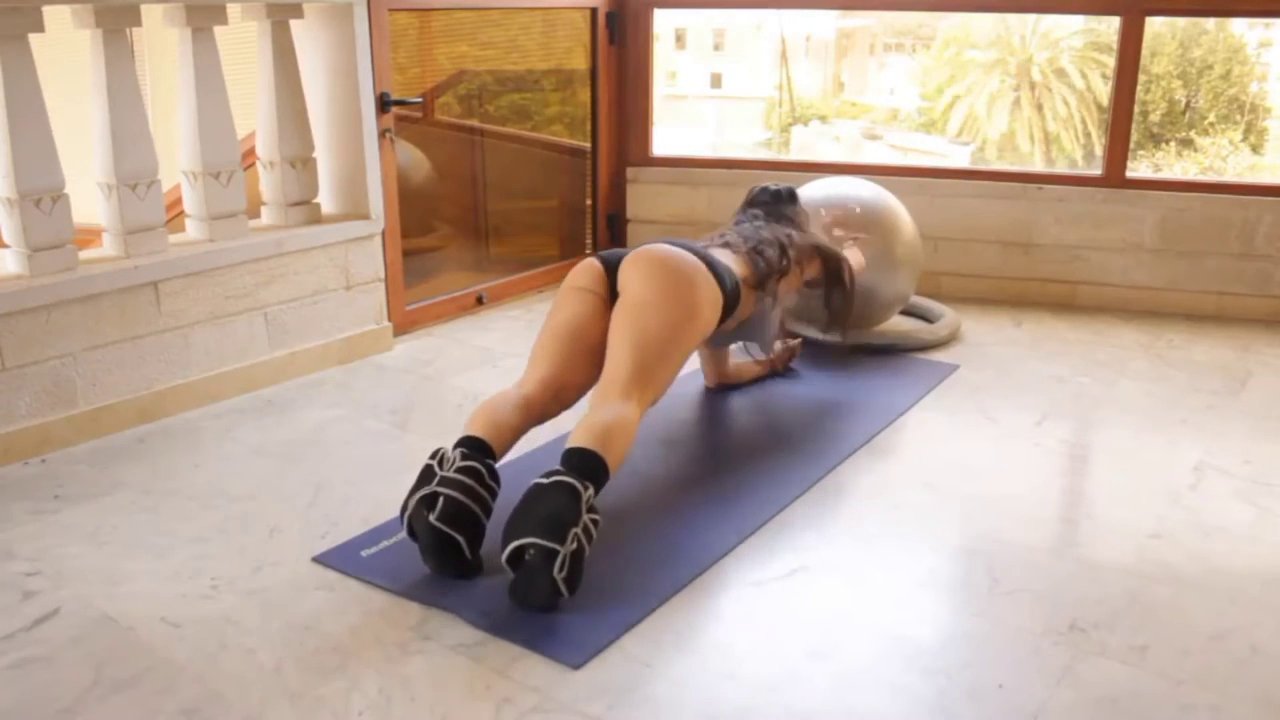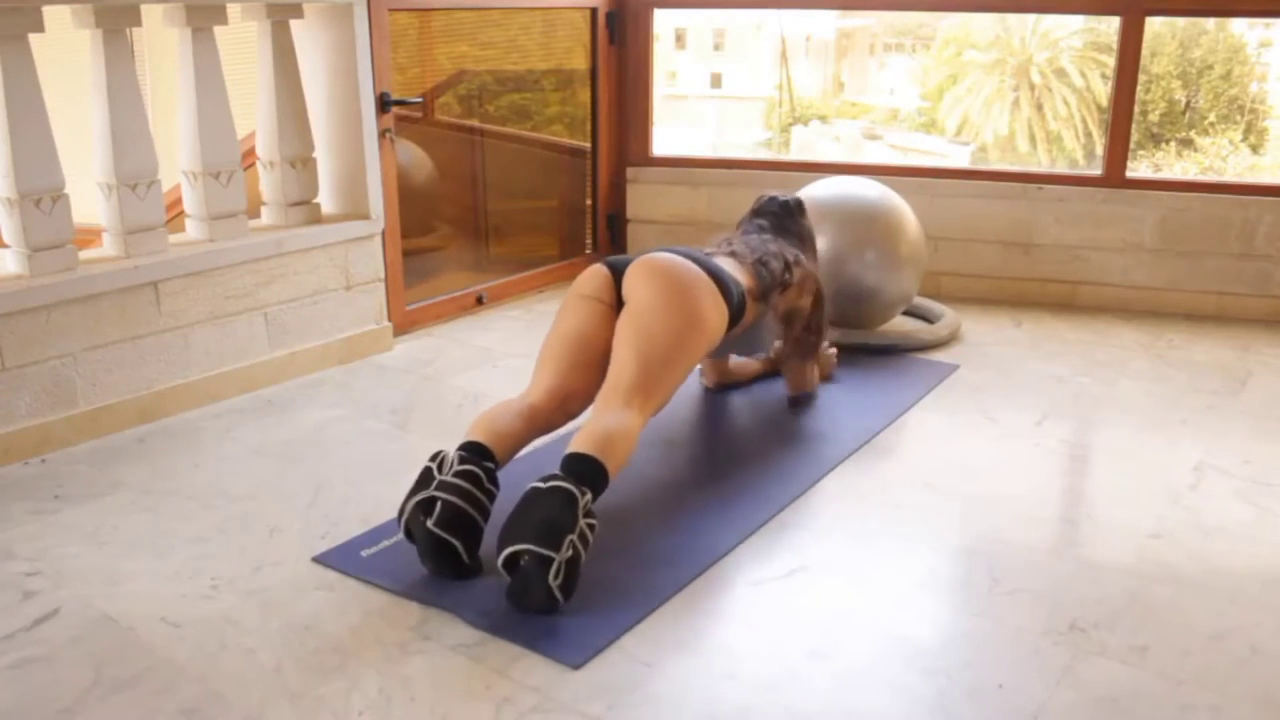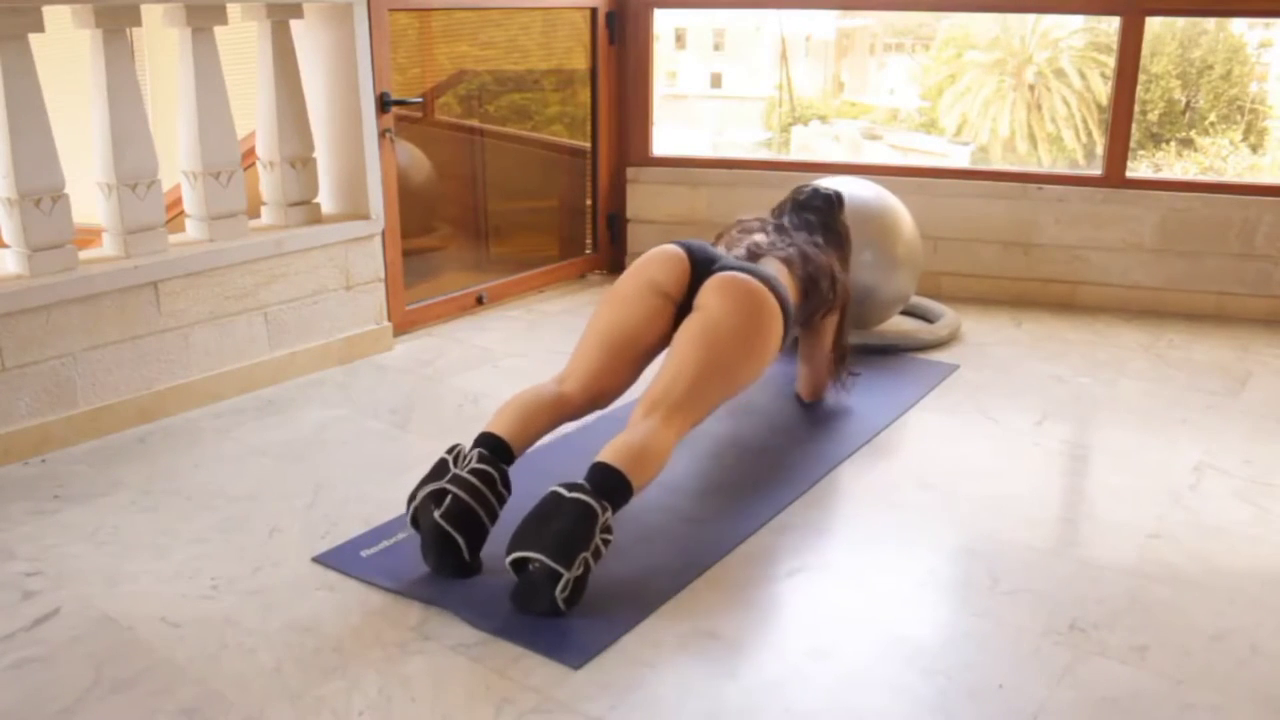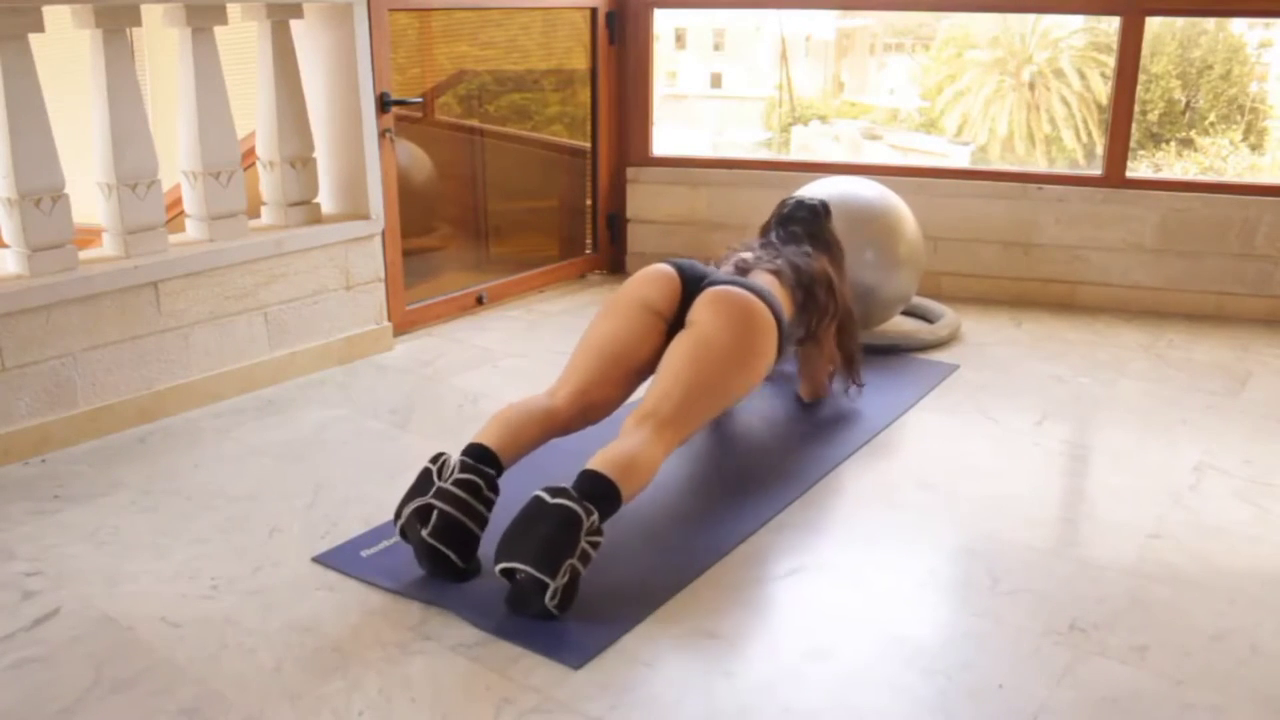
dt=0.4s
person 1, frame 1
left shoulder: (718, 247)
right shoulder: (795, 251)
left elbow: (715, 374)
right elbow: (846, 269)
left wrist: (766, 364)
right wrist: (847, 254)
left hip: (601, 268)
right hip: (671, 273)
left knee: (534, 393)
right knee: (621, 401)
left ankle: (463, 467)
right ankle: (567, 492)
person 1, frame 2
left shoulder: (719, 253)
right shoulder: (797, 273)
left elbow: (713, 373)
right elbow: (800, 386)
left wrist: (767, 363)
right wrist: (815, 364)
left hip: (609, 272)
right hip: (676, 281)
left knee: (542, 400)
right knee: (624, 408)
left ankle: (464, 470)
right ankle: (565, 497)
person 1, frame 3
left shoulder: (745, 230)
right shoulder: (826, 276)
right elbow: (811, 390)
right wrist: (819, 368)
left hip: (674, 260)
right hip: (747, 300)
left knee: (571, 388)
right knee: (659, 421)
left ankle: (477, 467)
right ankle: (586, 506)
person 1, frame 4
left shoulder: (740, 258)
right shoulder: (821, 282)
right elbow: (813, 389)
left wrist: (748, 367)
left hip: (665, 277)
right hip: (739, 313)
left knee: (561, 404)
right knee: (651, 431)
left ankle: (467, 475)
right ankle: (575, 511)
